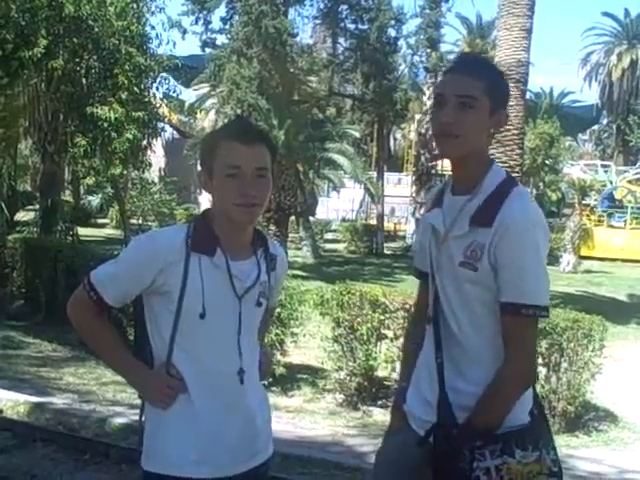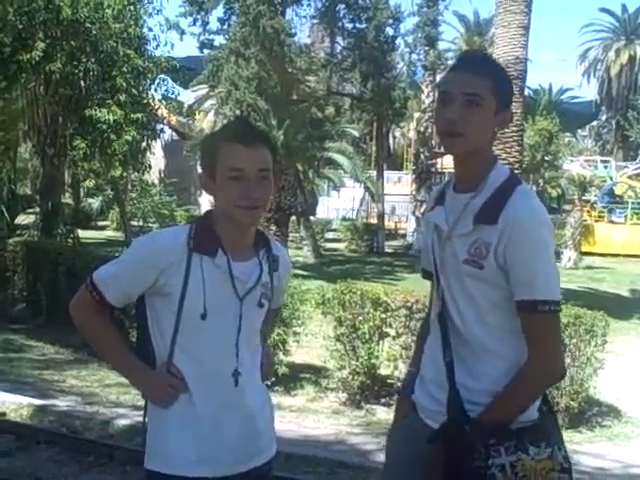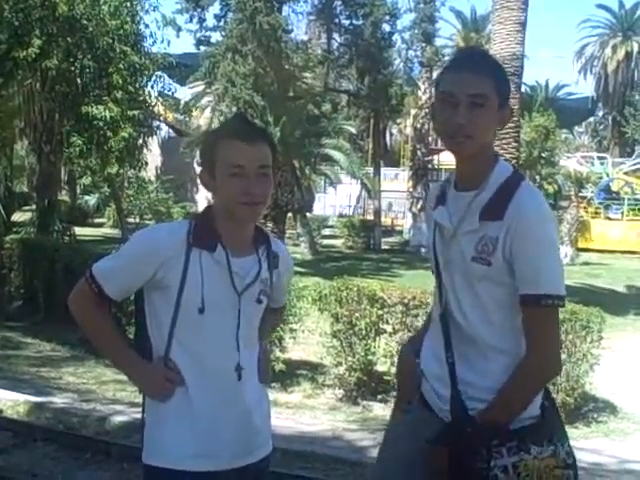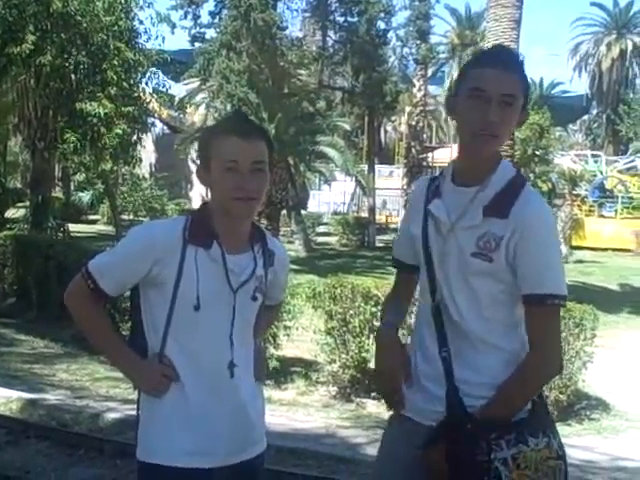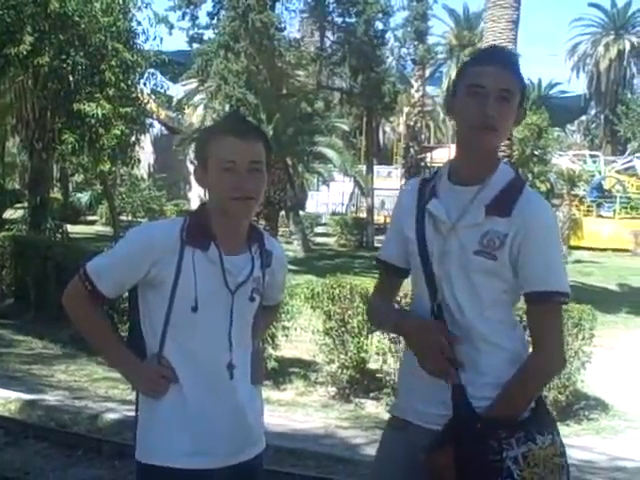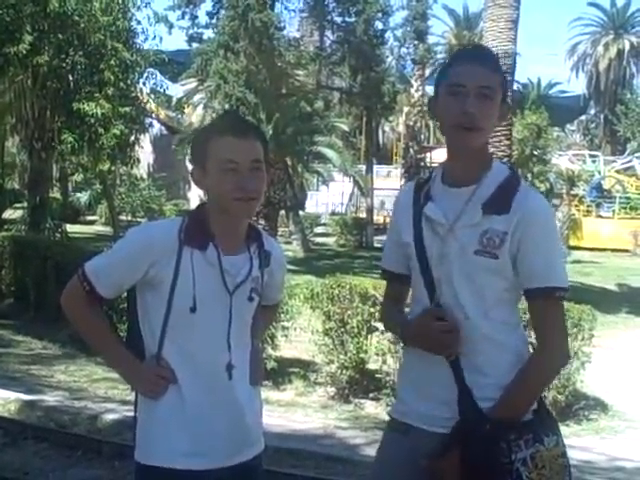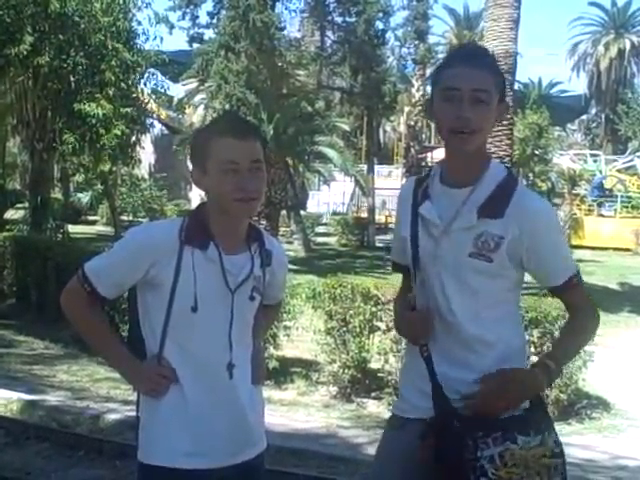
dt=0.3s
person 1, frame 1
left shoulder: (515, 217)
right shoulder: (436, 207)
left elbow: (522, 364)
right wrist: (401, 398)
left hip: (487, 430)
right hip: (420, 418)
person 1, frame 2
left shoulder: (520, 214)
right shoulder: (438, 203)
left elbow: (548, 362)
left wrist: (475, 434)
right wrist: (409, 390)
left hip: (494, 429)
right hip: (427, 414)
person 1, frame 3
left shoulder: (524, 209)
right shoulder: (438, 200)
left elbow: (545, 358)
right wrist: (413, 347)
left hip: (498, 425)
right hip: (427, 403)
person 1, frame 4
left shoulder: (528, 212)
right shoulder: (423, 195)
left elbow: (547, 357)
right wrist: (387, 334)
left hip: (493, 423)
right hip: (416, 412)
person 1, frame 5
left shoulder: (530, 213)
right shoulder: (415, 197)
left elbow: (550, 353)
right elbow: (379, 302)
right wrist: (408, 325)
left hip: (495, 425)
right hip: (414, 414)
person 1, frame 6
left shoulder: (527, 209)
right shoulder: (410, 201)
left elbow: (554, 348)
right wrist: (411, 329)
left hip: (497, 425)
right hip: (414, 418)
person 1, frame 7
left shoulder: (526, 210)
right shoulder: (412, 196)
left elbow: (584, 312)
left wrist: (536, 377)
right wrist: (404, 312)
left hip: (496, 417)
right hip: (416, 410)
person 2, frame 1
left shoulder: (274, 258)
right shoulder: (159, 250)
right elbow: (82, 309)
left wrist: (253, 353)
right wrist: (140, 377)
left hip: (252, 451)
person 2, frame 2
left shoulder: (277, 260)
right shoulder: (162, 250)
right elbow: (85, 308)
left wrist: (258, 352)
right wrist: (141, 376)
left hip: (255, 450)
person 2, frame 3
left shoulder: (277, 258)
right shoulder: (161, 245)
right elbow: (83, 301)
left wrist: (258, 348)
right wrist: (138, 370)
left hip: (252, 446)
person 2, frame 4
left shoulder: (273, 255)
right shoulder: (157, 240)
right elbow: (80, 297)
left wrist: (252, 346)
right wrist: (133, 366)
left hip: (246, 444)
person 2, frame 5
left shoulder: (271, 255)
right shoulder: (155, 241)
right elbow: (78, 298)
left wrist: (252, 346)
right wrist: (131, 367)
left hip: (245, 445)
person 2, frame 6
left shoulder: (270, 255)
right shoulder: (154, 242)
right elbow: (76, 299)
left wrist: (251, 348)
right wrist: (130, 368)
left hip: (243, 446)
person 2, frame 7
left shoulder: (271, 254)
right shoulder: (154, 242)
right elbow: (75, 298)
left wrist: (254, 347)
right wrist: (131, 367)
left hip: (246, 446)
